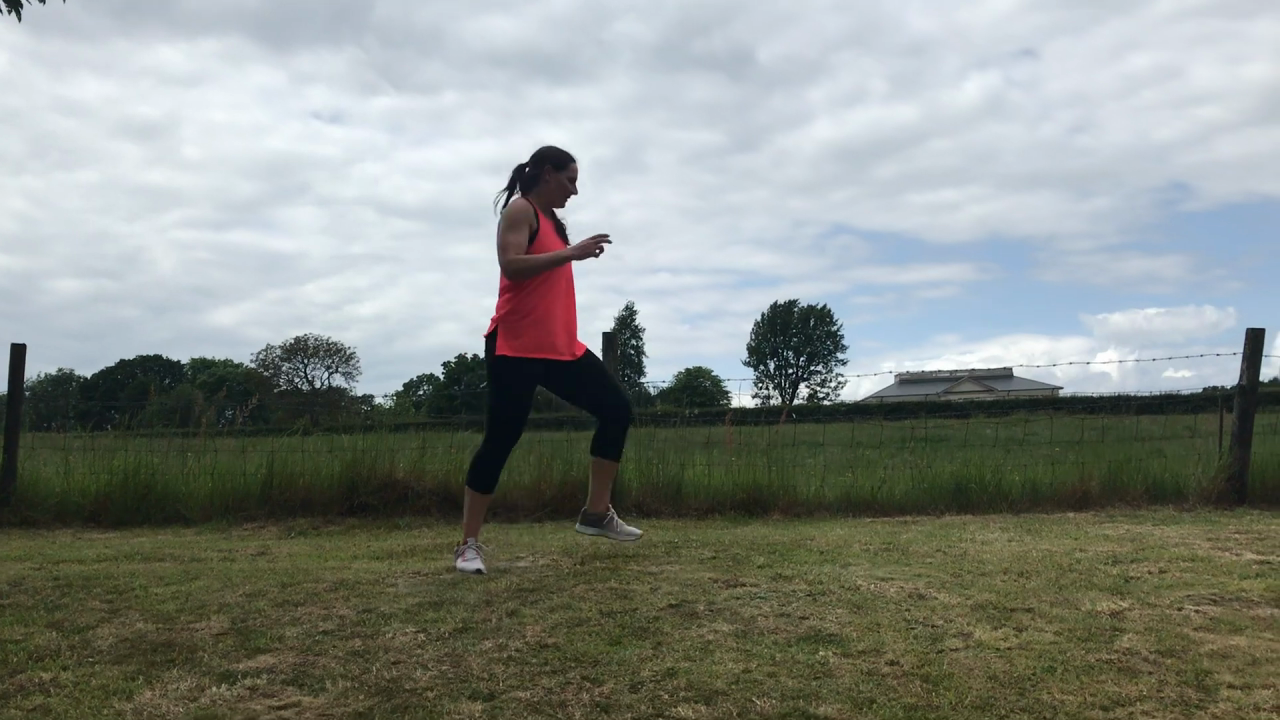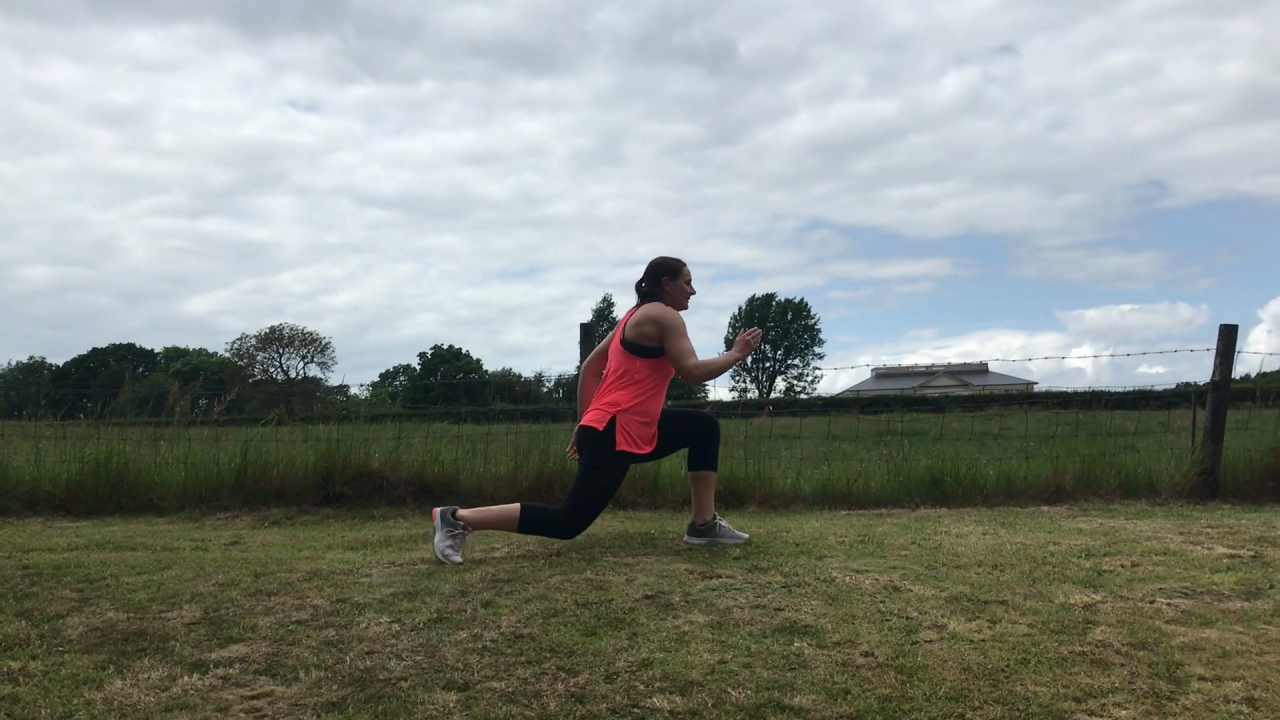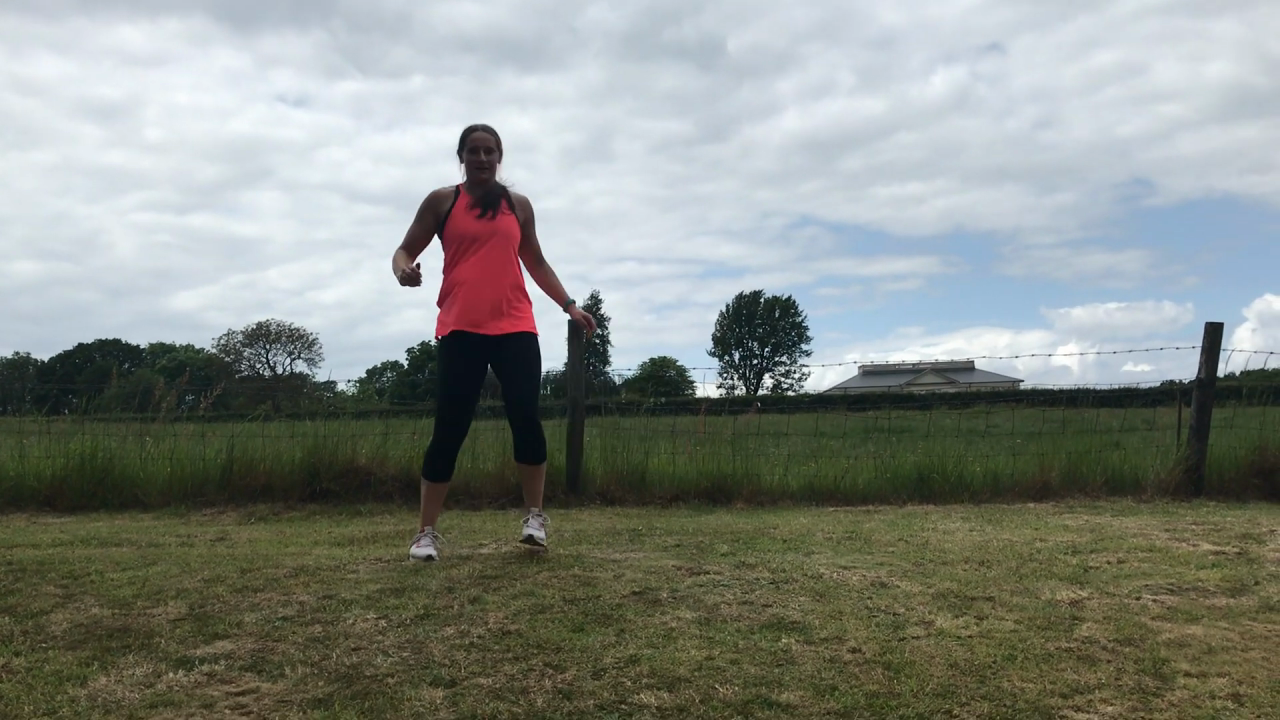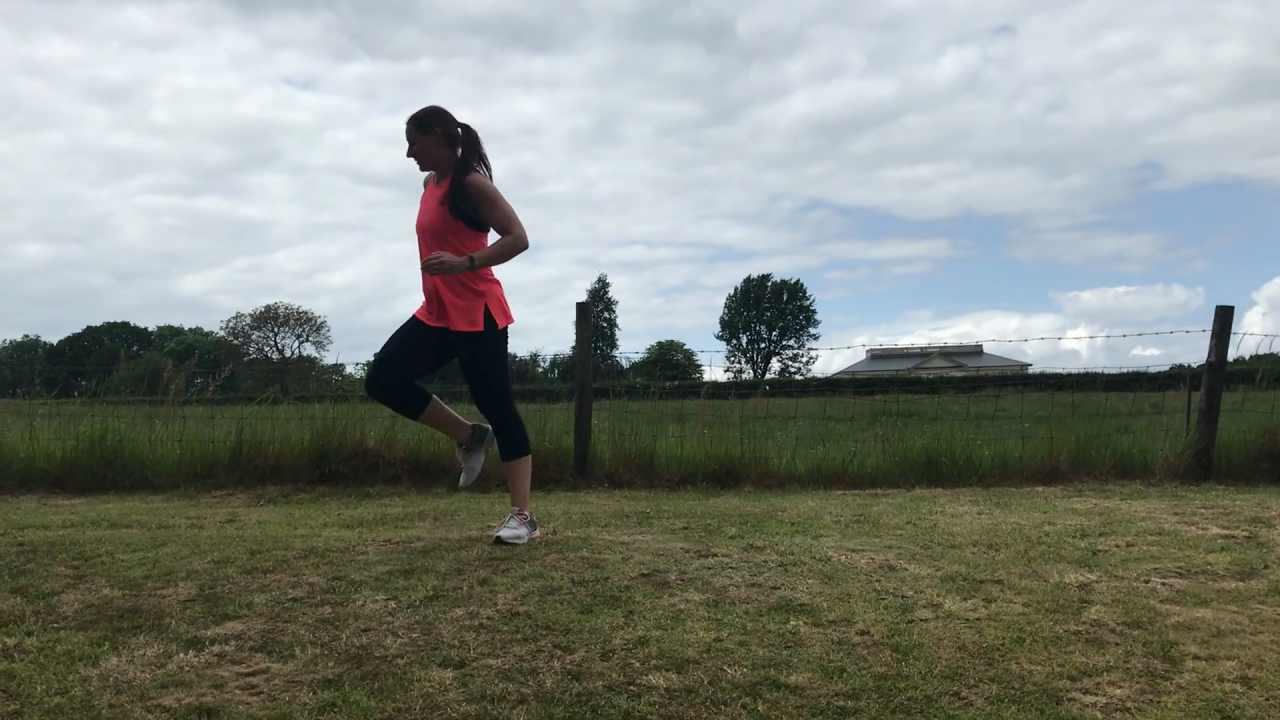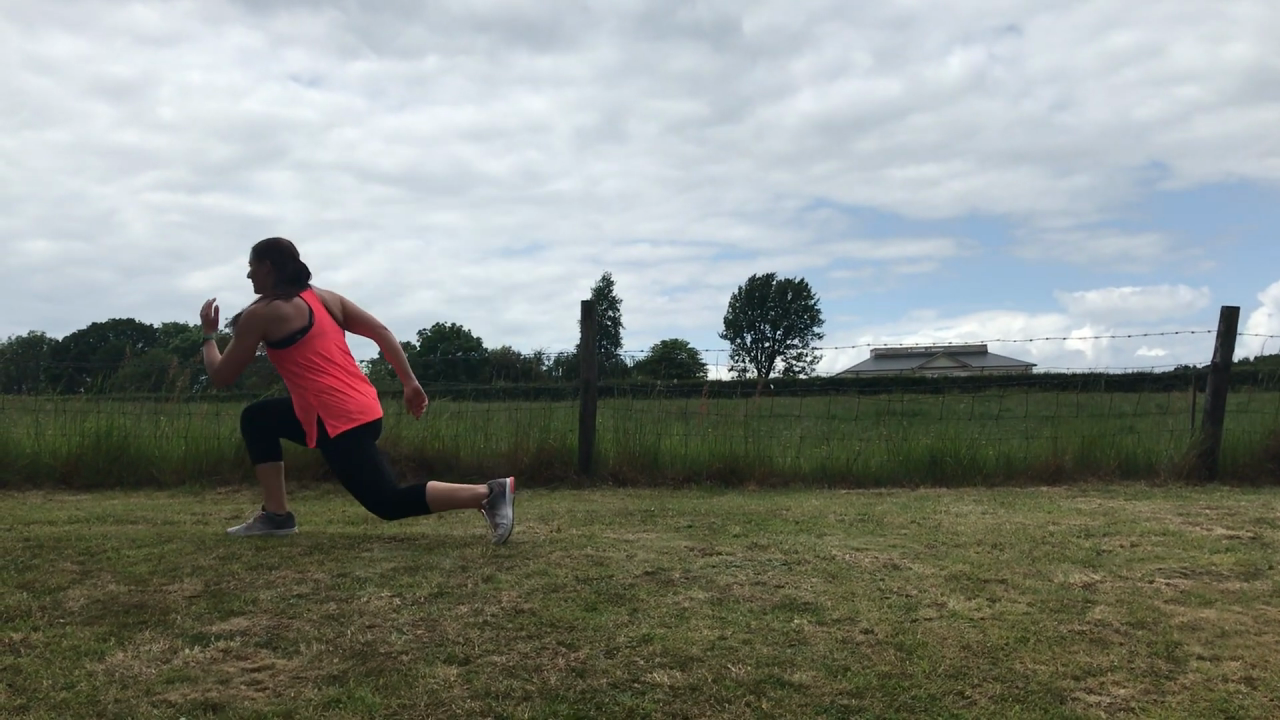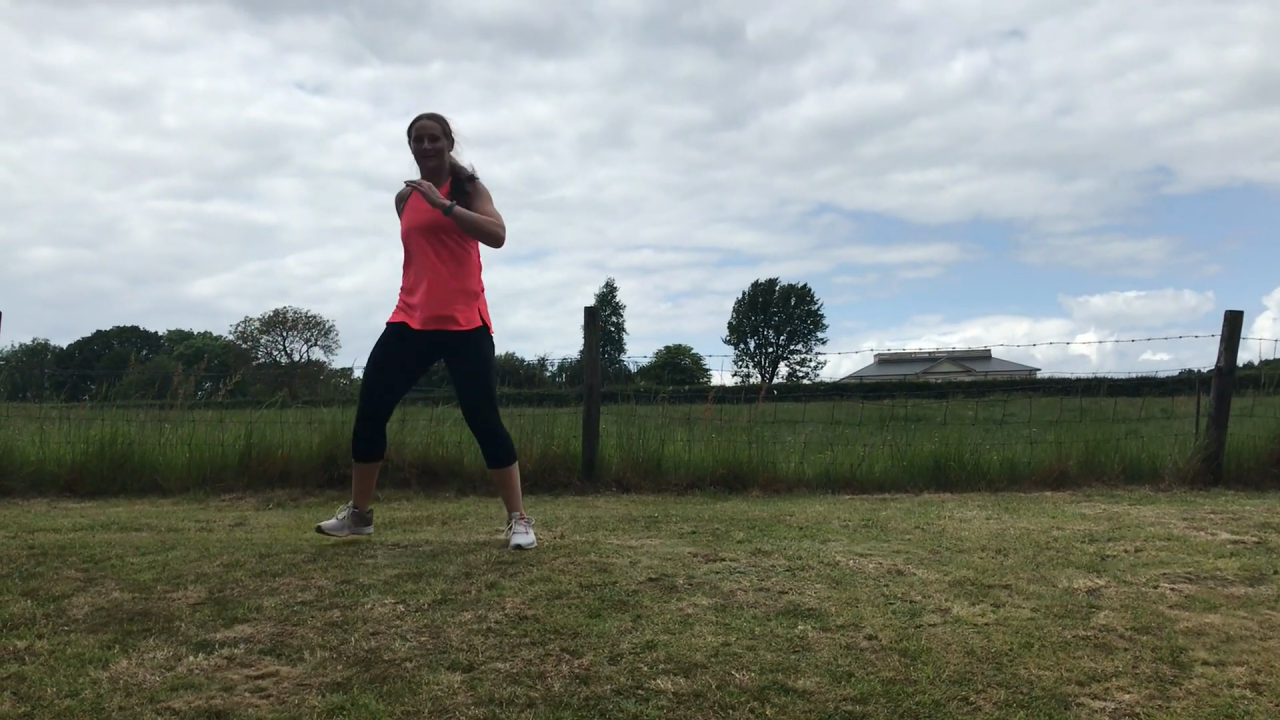
dt=0.7s
person 1, frame 1
left shoulder: (554, 222)
right shoulder: (518, 211)
right elbow: (512, 269)
right wrist: (573, 253)
left hip: (563, 347)
right hip: (515, 348)
left knee: (618, 410)
right knee: (500, 441)
left ankle: (596, 512)
right ankle: (468, 543)
person 1, frame 2
left shoulder: (640, 315)
right shoulder: (665, 316)
left elbow: (590, 366)
right elbow: (691, 372)
left wrist: (584, 422)
right wrist: (737, 355)
left hip: (635, 429)
right hip: (614, 435)
left knee: (705, 428)
right knee: (570, 522)
left ankle: (703, 523)
right ankle: (455, 519)
person 1, frame 3
left shoulder: (518, 205)
right shoulder: (441, 201)
left elbow: (535, 262)
right elbow: (403, 251)
left wrist: (570, 306)
right wrist: (405, 270)
left hip: (515, 327)
right hip: (460, 329)
left knee: (524, 418)
right knee: (450, 429)
left ankle: (535, 514)
right ankle: (426, 532)
person 1, frame 4
left shoulder: (473, 184)
right shoulder: (432, 183)
left elbow: (518, 238)
left wrist: (465, 264)
left hip: (480, 317)
right hip: (437, 314)
left knee: (497, 408)
right knee: (383, 379)
left ankle: (522, 515)
right ankle: (469, 437)
person 1, frame 5
left shoulder: (261, 314)
right shoulder: (325, 298)
left elbow: (222, 377)
right elbow: (381, 332)
left wrist: (208, 335)
right wrist: (409, 383)
left hip: (338, 417)
right hip: (355, 406)
left knee: (386, 501)
right knee: (255, 419)
left ankle: (490, 493)
right ankle: (275, 514)
person 1, frame 6
left shoulder: (466, 188)
right shoulder: (406, 197)
left elbow: (496, 235)
left wrist: (443, 204)
left hip: (464, 320)
right hip: (411, 321)
left knee: (483, 419)
right knee: (371, 407)
left ankle: (519, 518)
right ankle: (358, 509)
